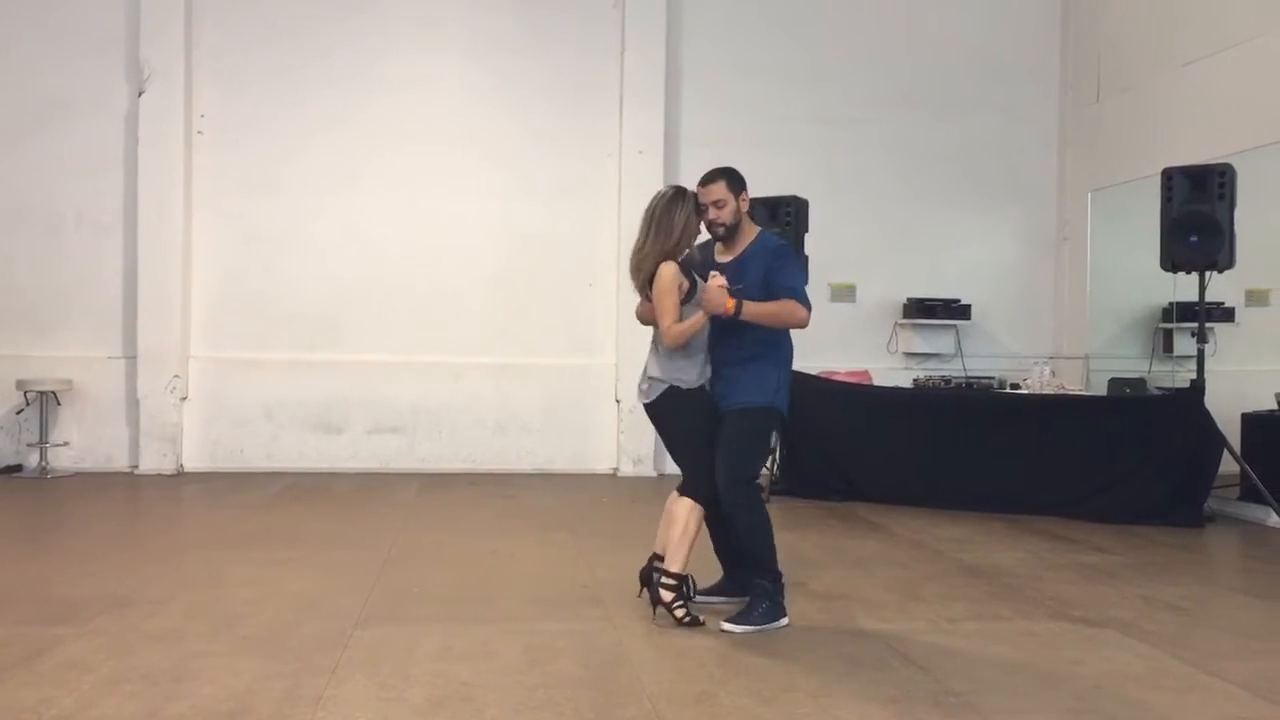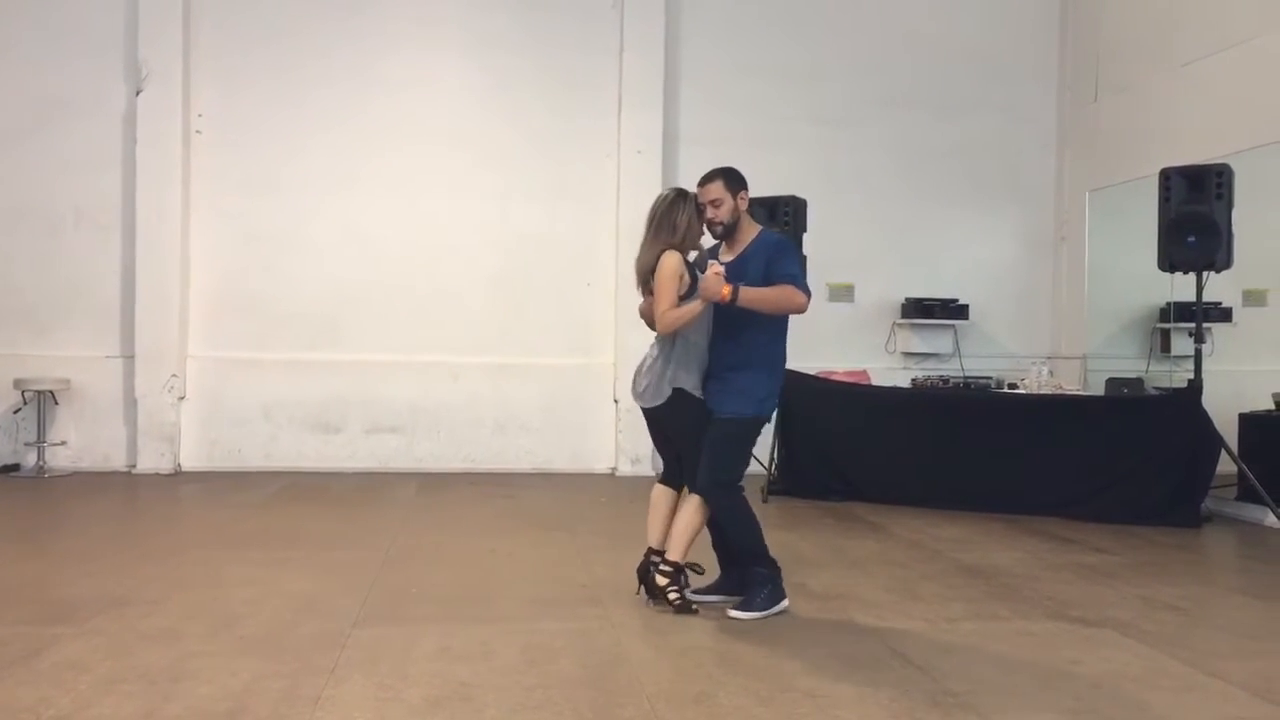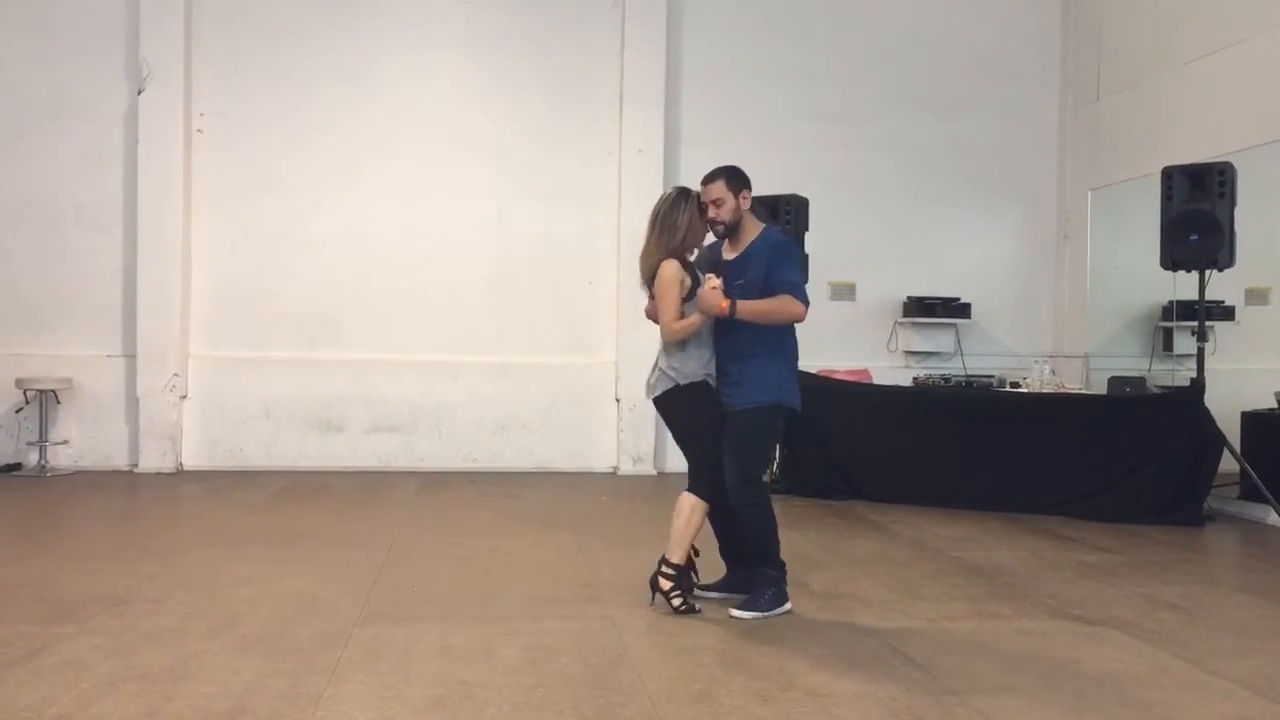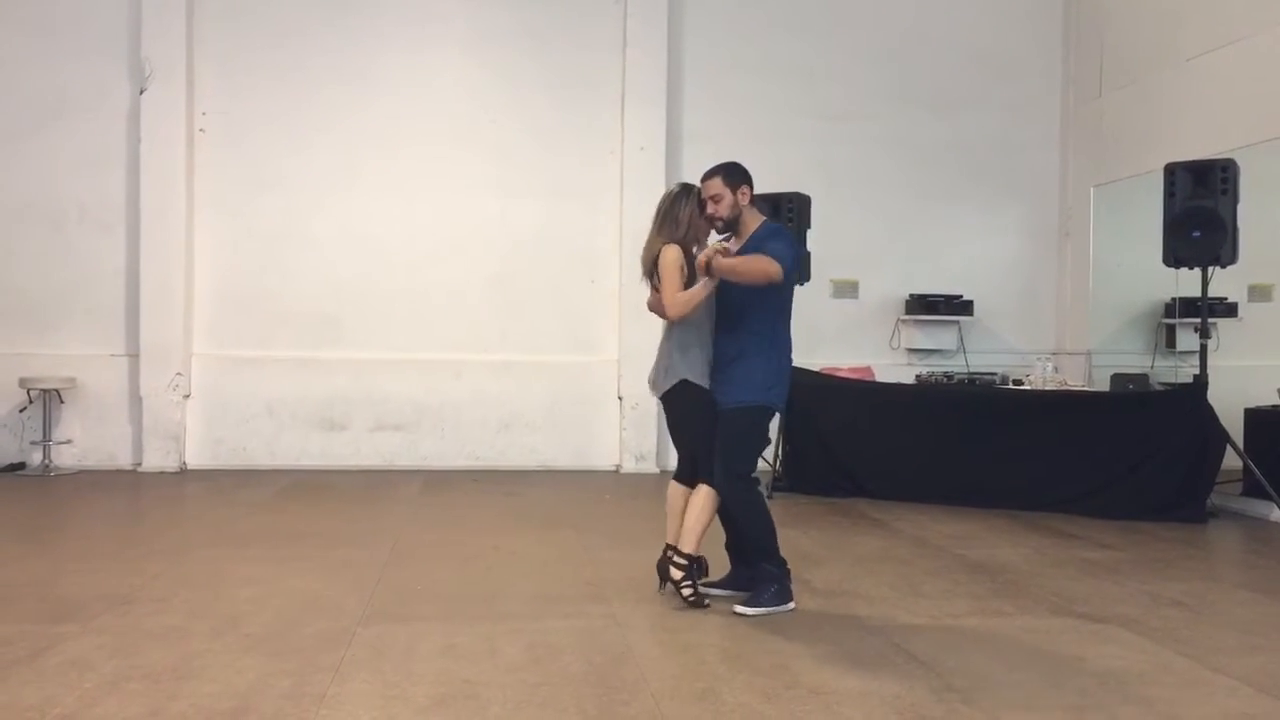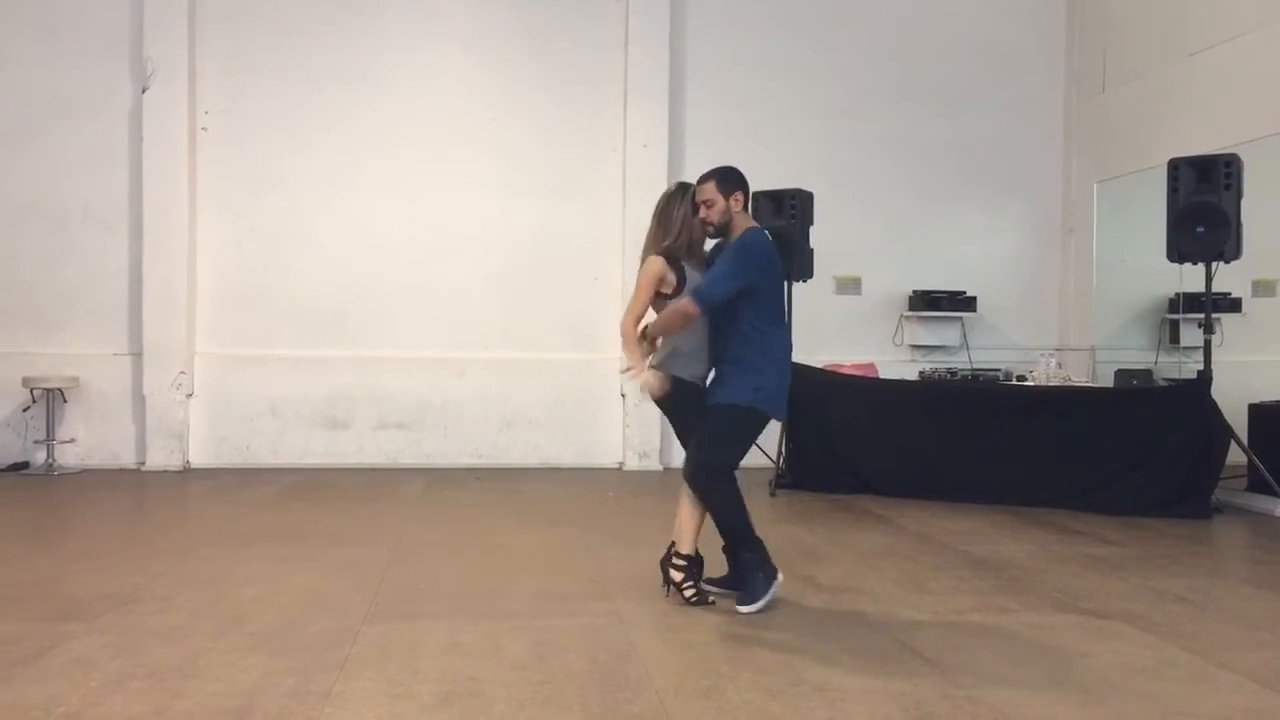
dt=0.3s
person 1, frame 1
left shoulder: (775, 252)
right shoulder: (701, 257)
left elbow: (798, 313)
right elbow: (662, 305)
left wrist: (732, 305)
right wrist: (649, 309)
left hip: (758, 389)
right hip: (716, 388)
left knee: (736, 482)
right knee: (709, 482)
left ankle: (769, 599)
right ankle: (737, 577)
person 1, frame 2
left shoulder: (775, 248)
right shoulder: (709, 257)
left elbow: (798, 299)
left wrist: (730, 292)
right wrist: (653, 309)
left hip: (748, 391)
right hip: (713, 388)
left knee: (716, 482)
right knee: (709, 482)
left ankle: (767, 583)
right ankle: (735, 576)
person 1, frame 3
left shoulder: (778, 248)
right shoulder: (711, 254)
left elbow: (794, 308)
left wrist: (726, 307)
left hip: (764, 389)
right hip: (722, 387)
left knee: (744, 482)
right knee: (717, 483)
left ankle: (773, 587)
right ankle: (742, 574)
person 1, frame 4
left shoulder: (774, 238)
right shoulder: (722, 248)
left elbow: (768, 271)
left wrist: (712, 263)
left hip: (754, 384)
right hip: (723, 382)
left knee: (735, 477)
right knee: (720, 477)
left ankle: (775, 582)
right ankle: (745, 570)
person 1, frame 5
left shoulder: (749, 249)
right shoulder: (740, 250)
left elbow: (693, 305)
right elbow: (708, 303)
left wrist: (648, 334)
left hip: (752, 386)
right hip: (738, 383)
left knee: (706, 467)
right knee: (712, 469)
left ankle: (759, 568)
right ankle: (744, 571)
person 2, frame 1
left shoulder: (674, 266)
right shoulder: (669, 268)
right elbow: (671, 335)
left wrist: (706, 299)
right wrist: (709, 308)
left hip: (667, 387)
right hip: (681, 389)
left knee: (694, 479)
right knee: (703, 484)
left ankle: (658, 567)
right ankle: (672, 584)
person 2, frame 2
left shoulder: (679, 263)
right shoulder: (672, 260)
right elbow: (664, 321)
right wrist: (707, 298)
left hip: (660, 386)
right hip: (675, 387)
left knee: (675, 470)
left ankle: (653, 561)
right ankle: (669, 569)
person 2, frame 3
left shoulder: (685, 266)
right shoulder: (671, 267)
right elbow: (671, 331)
right wrist: (708, 310)
left hip: (688, 383)
right hip: (687, 385)
left knee: (703, 473)
right knee: (709, 478)
left ankle: (677, 558)
right ankle: (670, 572)
person 2, frame 4
left shoulder: (688, 255)
right shoulder: (672, 252)
right elbow: (674, 308)
right wrist: (712, 278)
left hip: (692, 377)
right hip: (684, 378)
left knee: (691, 467)
right knee: (715, 471)
left ankle: (673, 555)
right ankle: (683, 560)
person 2, frame 5
left shoulder: (695, 260)
right shoulder: (660, 262)
right elbow: (630, 320)
right wrist: (640, 367)
left hip: (693, 378)
right hip: (677, 379)
left ankle: (681, 553)
right ankle: (682, 564)
